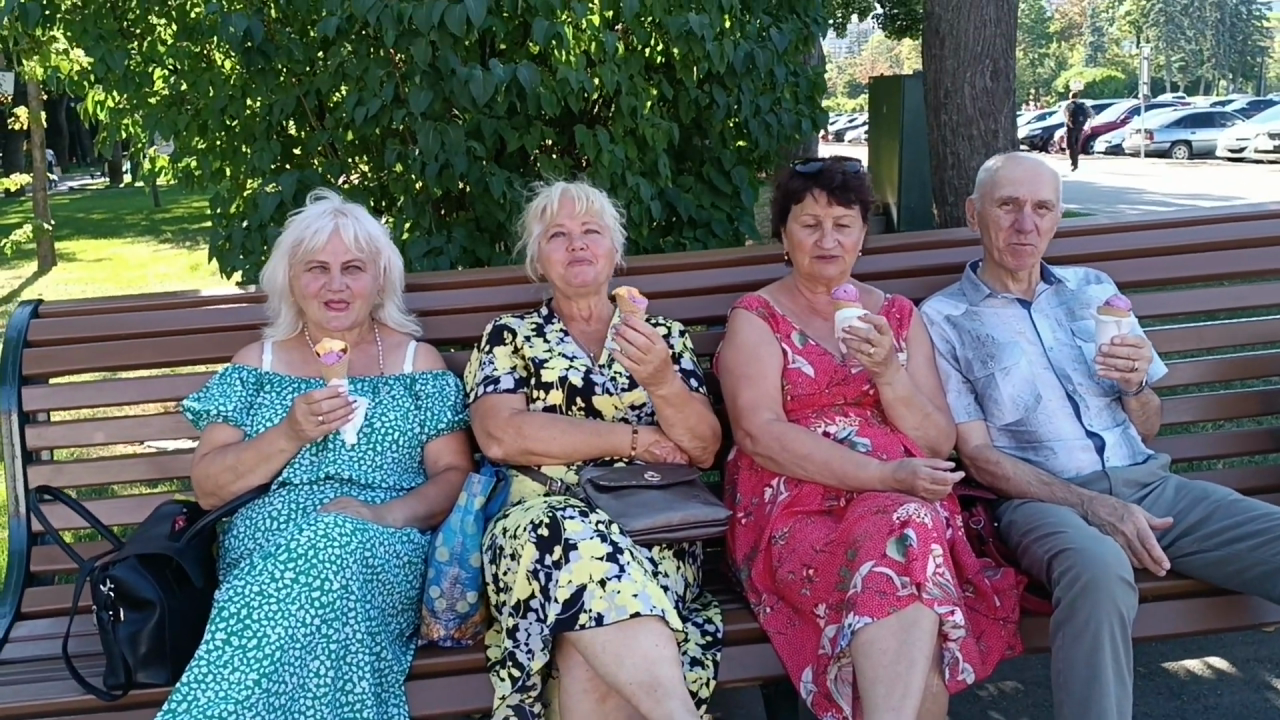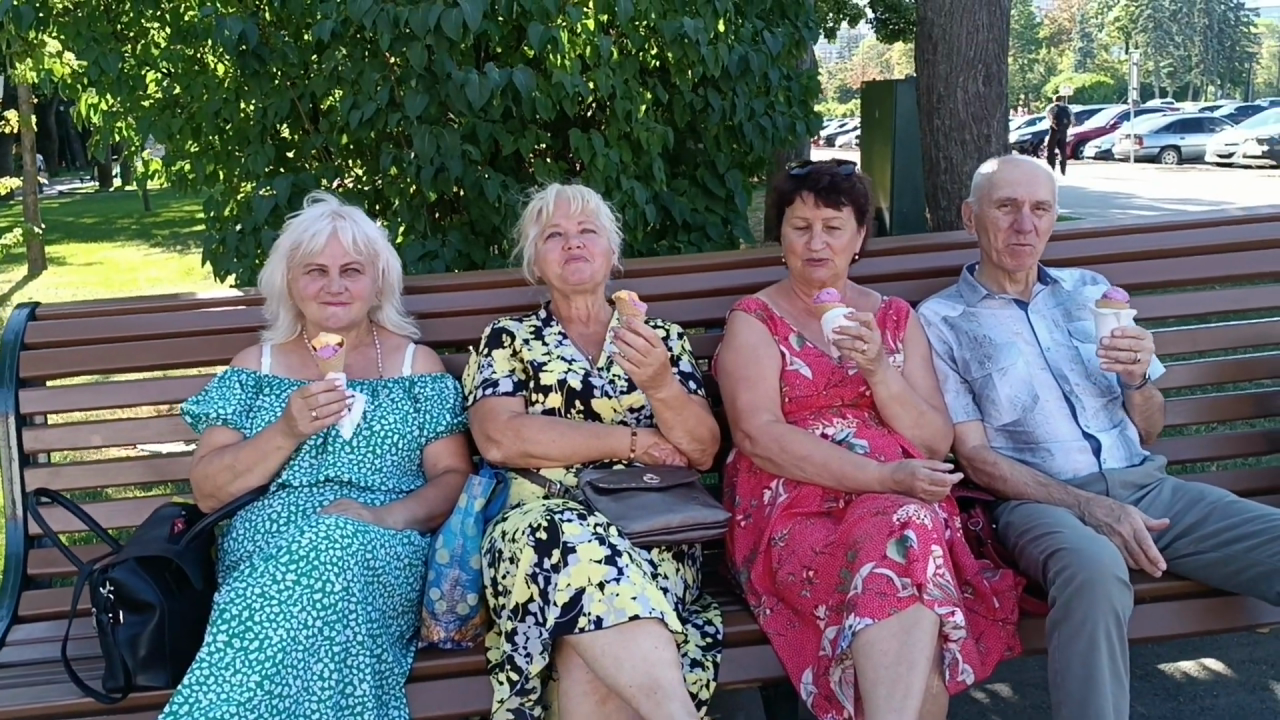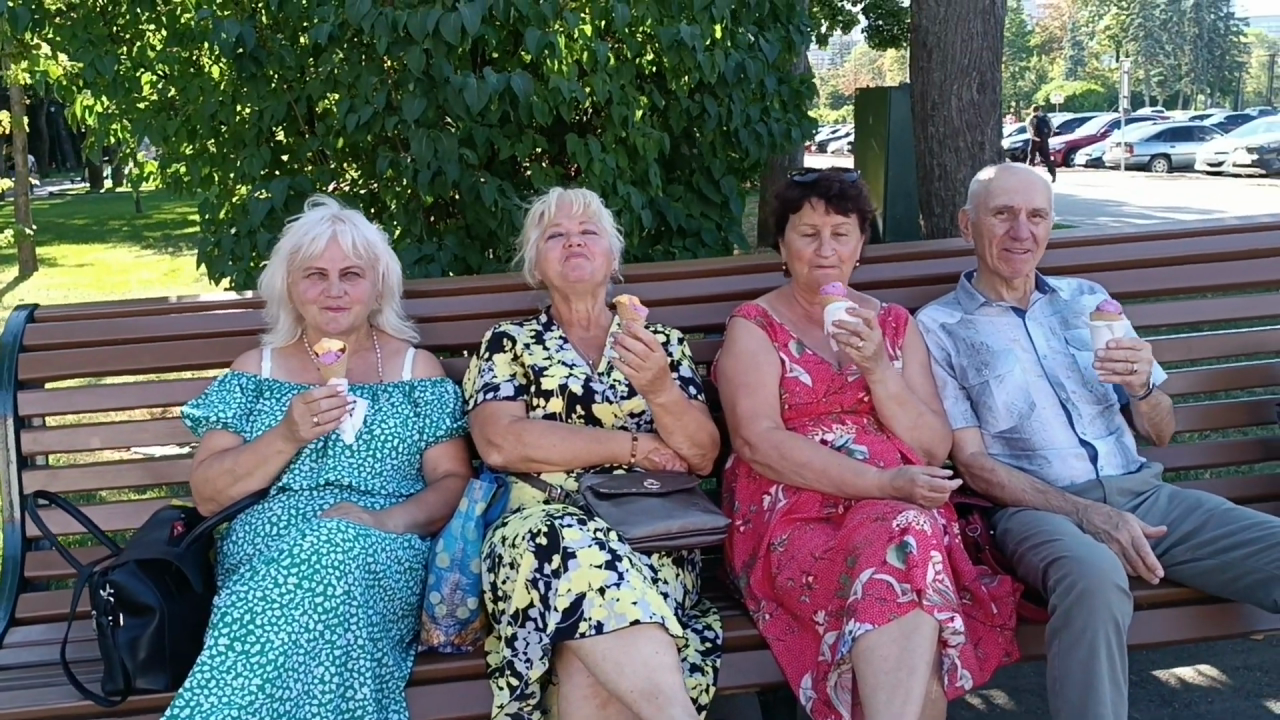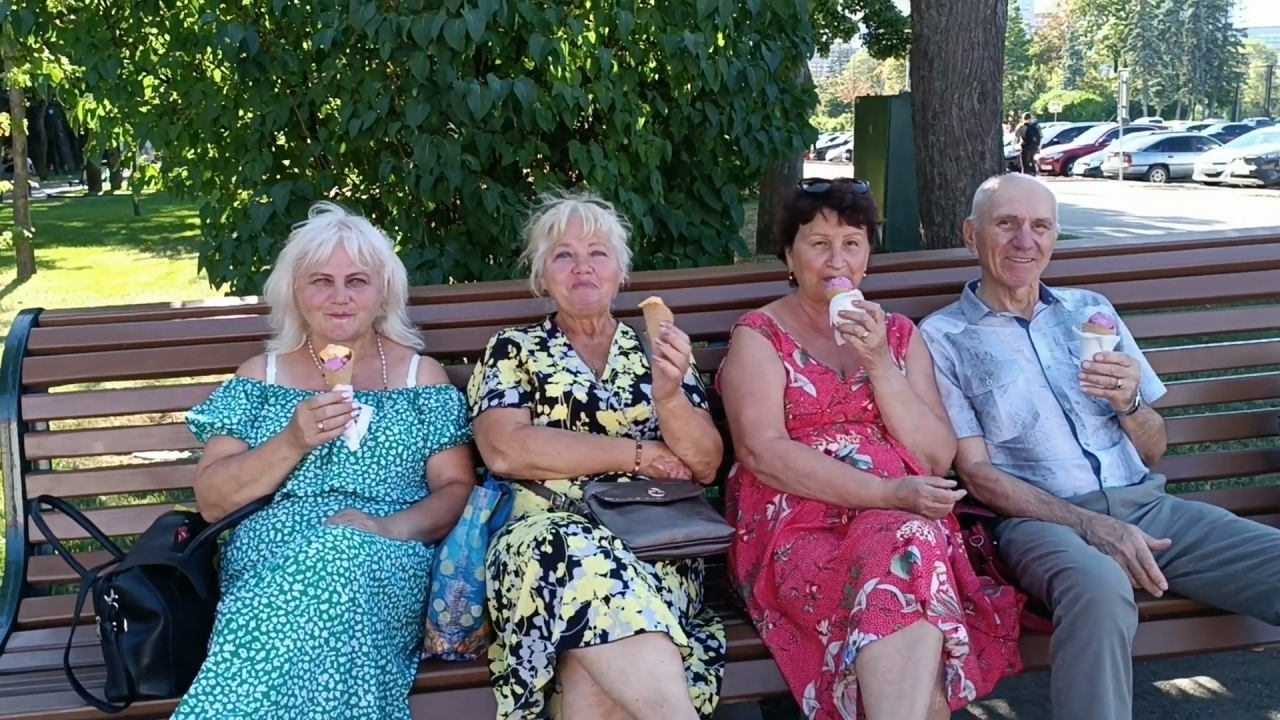
dt=0.3s
person 1, frame 1
left shoulder: (1094, 288)
right shoulder: (943, 319)
right elbow: (979, 455)
left wrist: (1135, 386)
right wrist: (1092, 505)
left hip: (1149, 483)
right hip: (1044, 499)
right knee: (1099, 569)
person 1, frame 2
left shoulder: (1091, 289)
right shoulder: (941, 320)
left elbow: (1148, 430)
right elbow: (976, 456)
left wrist: (1138, 381)
right wrist: (1088, 506)
left hip: (1146, 485)
right hip: (1040, 500)
right knee: (1095, 569)
person 1, frame 3
left shoulder: (1087, 298)
right shoulder: (939, 327)
left elbow: (1159, 434)
right elbow: (973, 461)
left wrist: (1142, 387)
right wrist: (1087, 513)
left hip: (1141, 491)
right hip: (1038, 507)
right knee: (1094, 577)
person 1, frame 4
left shoulder: (1091, 310)
right shoulder: (944, 337)
left elbow: (1153, 450)
right elbow: (977, 473)
left wrist: (1128, 403)
right wrist: (1090, 525)
left hip: (1146, 503)
right hip: (1041, 518)
right knee: (1099, 588)
person 2, frame 1
left shoulder: (898, 314)
right shoulder: (756, 318)
left elbow: (938, 443)
right elbow: (760, 435)
left wrist: (887, 372)
right wrist: (884, 474)
left hip: (900, 499)
right hip: (795, 507)
left knee: (906, 532)
right knee: (903, 553)
person 2, frame 2
left shoulder: (895, 316)
right shoulder: (754, 320)
left elbow: (935, 444)
right elbow: (760, 437)
left wrist: (878, 369)
right wrist: (884, 476)
left hip: (899, 499)
right hip: (795, 509)
left knee: (907, 531)
right knee: (904, 549)
person 2, frame 3
left shoulder: (894, 322)
right shoulder: (753, 325)
left elbow: (934, 449)
right elbow: (758, 443)
left wrist: (878, 369)
right wrist: (882, 482)
left hip: (898, 506)
right hip: (793, 513)
left knee: (904, 538)
right knee: (903, 558)
person 2, frame 4
left shoulder: (899, 333)
right shoulder: (759, 335)
left elbow: (937, 457)
right elbow: (763, 454)
left wrist: (881, 365)
right wrist: (888, 494)
left hip: (902, 517)
right hip: (797, 524)
left knee: (905, 549)
right knee: (907, 562)
person 3, frame 1
left shoulder: (663, 333)
right shoulder: (509, 335)
left elbow: (703, 448)
right elbow: (501, 436)
left wrist: (661, 381)
right wrist: (634, 438)
right hip: (547, 523)
right knee: (574, 544)
person 3, frame 2
left shoulder: (661, 336)
right shoulder: (508, 338)
left elbow: (702, 450)
right elbow: (500, 438)
left wrist: (659, 384)
right wrist: (634, 440)
right hip: (545, 524)
left knee: (595, 641)
right knee: (570, 547)
person 3, frame 3
left shoulder: (662, 341)
right shoulder: (508, 342)
left elbow: (702, 456)
right elbow: (500, 444)
left wrist: (659, 389)
right wrist: (634, 445)
right hip: (544, 530)
right knee: (574, 552)
person 3, frame 4
left shoulder: (658, 348)
right shoulder: (513, 350)
left elbow: (705, 466)
right elbow: (505, 451)
left wrist: (671, 396)
right wrist: (638, 454)
right hip: (548, 537)
right knee: (576, 559)
person 4, frame 1
left shoulder: (418, 360)
right shoulder: (256, 363)
left elbow: (455, 476)
right elbow: (208, 489)
left wrist: (386, 515)
right wrist: (290, 434)
left hip: (380, 551)
right hip: (267, 549)
left knee: (335, 544)
right knee: (319, 559)
person 4, frame 2
left shoulder: (416, 363)
right shoulder: (254, 366)
left elbow: (454, 478)
right elbow: (208, 492)
left wrist: (386, 517)
right wrist: (287, 431)
left hip: (382, 554)
right hip: (265, 551)
left knee: (338, 547)
right knee: (325, 560)
person 4, frame 3
left shoulder: (416, 367)
right shoulder: (254, 370)
left elbow: (454, 483)
right elbow: (206, 495)
left wrist: (386, 521)
right wrist: (288, 436)
left hip: (380, 558)
right hip: (265, 555)
left knee: (340, 550)
person 4, frame 4
left shoulder: (421, 374)
right shoulder: (259, 376)
left elbow: (457, 490)
right elbow: (211, 501)
left wrist: (390, 528)
right wrist: (292, 443)
left hip: (384, 563)
right hip: (270, 560)
left knee: (343, 560)
right knee: (331, 568)
